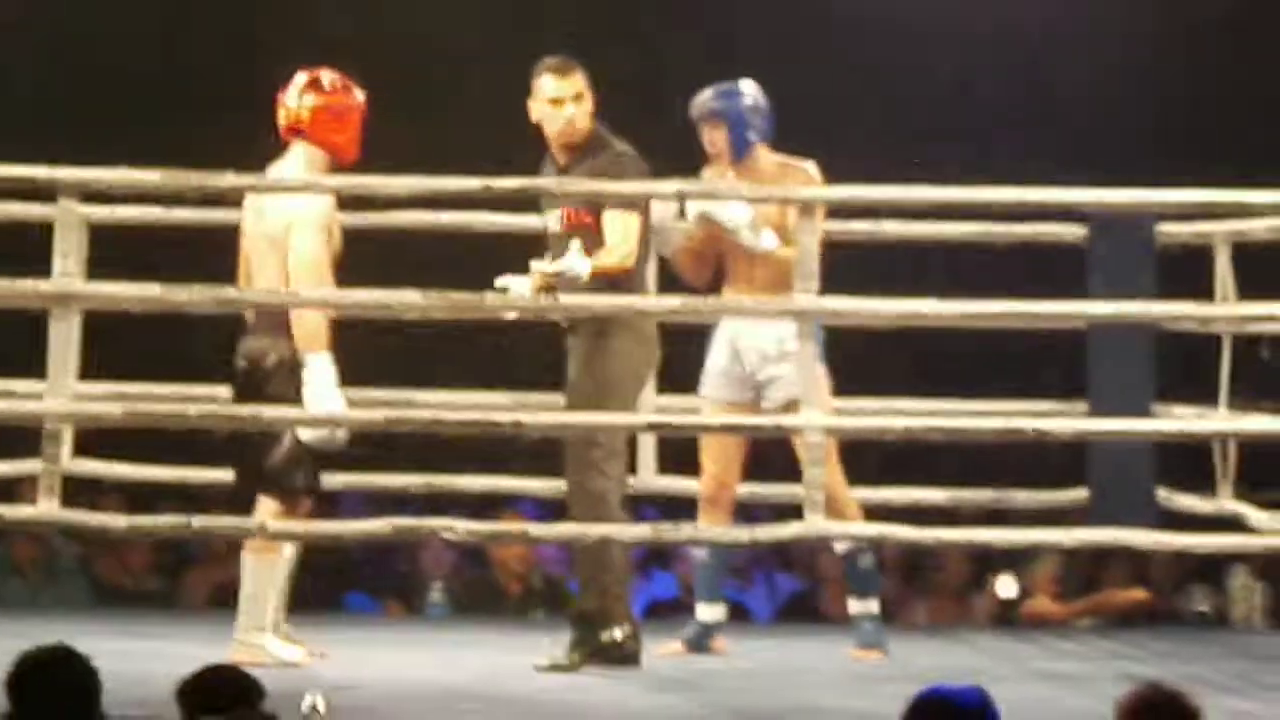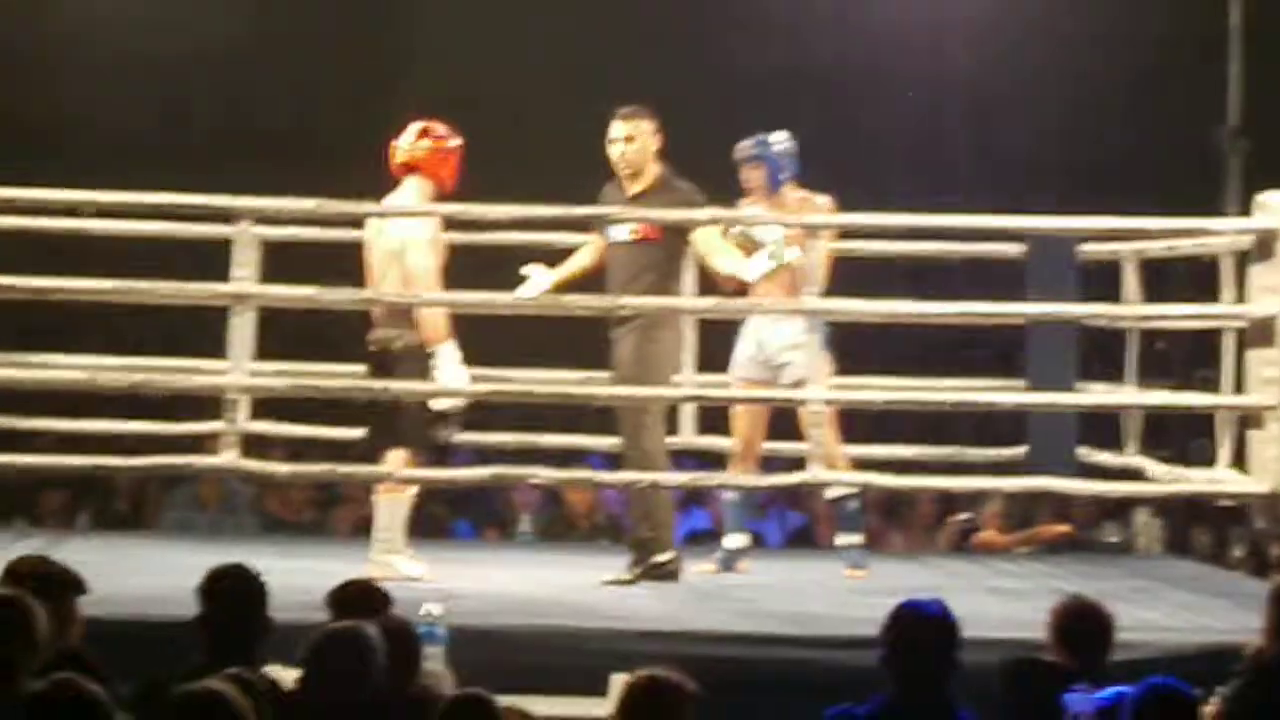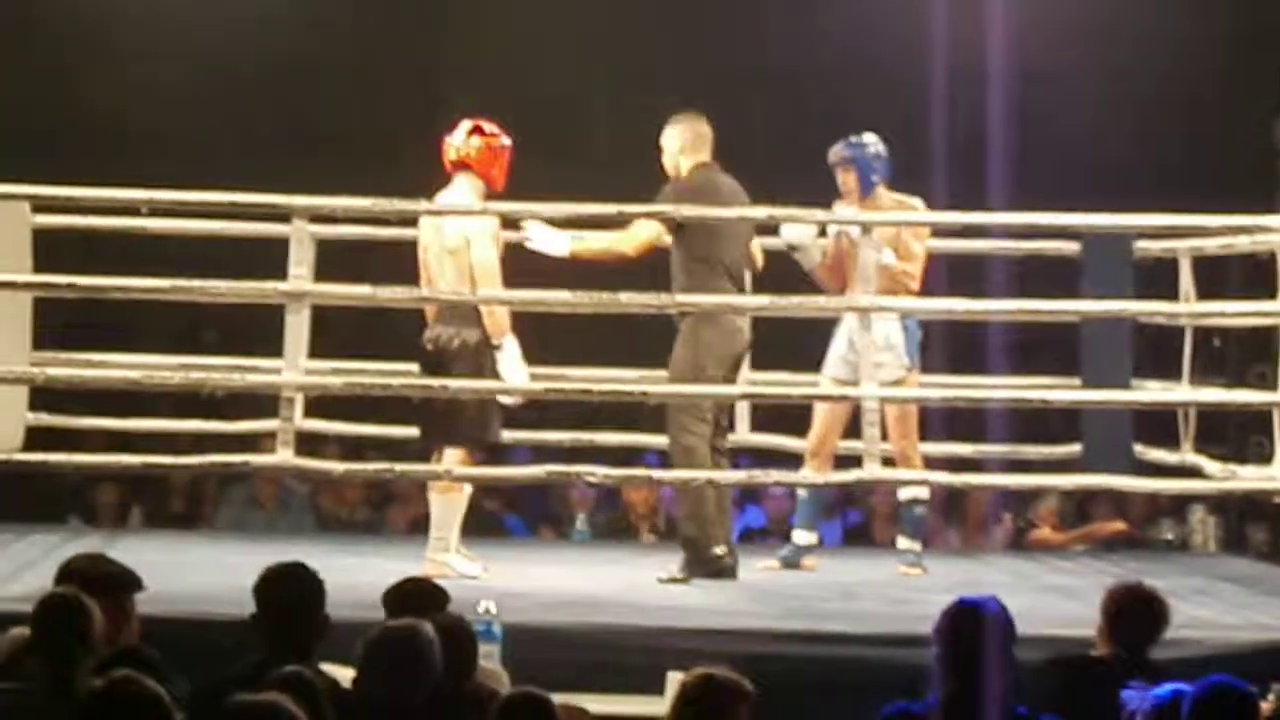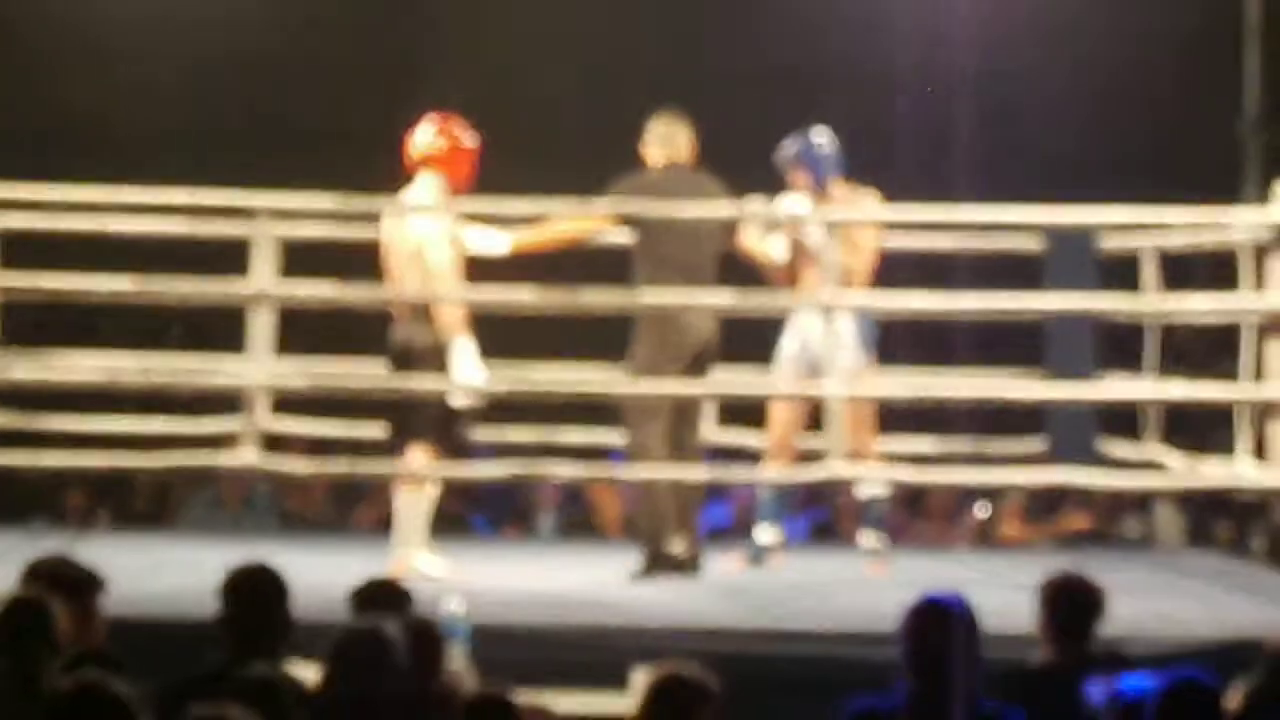
dt=0.5s
person 1, frame 1
left shoulder: (617, 162)
right shoulder: (552, 165)
left elbow: (623, 250)
left wrist: (586, 266)
right wrist: (535, 281)
left hip: (613, 331)
right hip: (589, 333)
left knee: (592, 473)
right knee: (595, 475)
left ankle: (602, 626)
person 1, frame 2
left shoulder: (681, 195)
right shoulder: (611, 194)
left elbow: (715, 248)
left wrist: (742, 267)
right wrist: (552, 278)
left hip: (656, 327)
right hip: (622, 328)
left knee: (643, 434)
right knee: (639, 436)
left ankle: (655, 550)
right ankle: (658, 548)
person 1, frame 3
left shoulder: (686, 189)
right shoulder: (731, 189)
left elbow: (631, 243)
right elbow: (755, 258)
left wrist: (563, 244)
left hip: (707, 323)
right hip: (728, 323)
left knee: (688, 433)
right knee: (710, 437)
left ankle: (706, 548)
right ankle: (717, 547)
person 1, frame 4
left shoulder: (643, 187)
right shoulder: (713, 192)
left hip: (667, 321)
right hip: (705, 321)
left knee: (649, 430)
right knee: (687, 431)
left ankle: (666, 545)
right ankle: (685, 541)
person 2, frame 1
left shoulder: (266, 188)
right shoulder: (312, 196)
right elbow: (308, 290)
right wrist: (320, 372)
left hip: (259, 342)
right hip: (288, 350)
left knee: (290, 491)
right knee: (280, 495)
person 2, frame 2
left shoulder: (381, 213)
right shoulder: (421, 218)
right elbow: (426, 293)
right wrist: (446, 353)
left hip: (385, 334)
right hip: (412, 338)
left knee: (397, 445)
right knee: (404, 446)
left ankle: (392, 545)
right ankle: (386, 551)
person 2, frame 3
left shoulder: (434, 210)
right shoulder: (478, 213)
right elbow: (489, 289)
right wrist: (507, 348)
left hip: (440, 332)
right hip: (470, 335)
left knee: (447, 445)
right knee: (460, 446)
left ankle: (446, 544)
right ankle: (441, 550)
person 2, frame 4
left shoulder: (401, 209)
right shoulder: (434, 211)
right elbow: (444, 288)
right wrist: (463, 349)
left hip: (406, 333)
right hip: (432, 337)
left knee: (416, 443)
right knee: (425, 444)
left ankle: (411, 542)
right ankle: (408, 548)
person 3, frame 1
left shoulder: (798, 177)
right shoulder: (714, 181)
right elbow: (698, 274)
left wrist: (748, 228)
right wrist: (668, 231)
left hip: (787, 334)
right hip: (730, 334)
left knee: (826, 481)
right knee: (714, 488)
person 3, frame 2
left shoulder: (815, 206)
right shoulder: (748, 210)
left elbow: (816, 276)
left wrist: (778, 242)
left hip: (800, 329)
right hip: (756, 328)
left knee: (824, 443)
right knee: (743, 446)
left ankle: (852, 545)
right ankle: (733, 548)
person 3, frame 3
left shoulder: (907, 210)
right shoulder: (843, 211)
left elbow: (912, 280)
left wrist: (871, 244)
right wrist: (806, 249)
left hip: (892, 328)
right hip: (850, 327)
left knee: (904, 447)
right knee: (818, 442)
left ankle: (911, 548)
right ankle: (801, 545)
person 3, frame 4
left shoulder: (862, 204)
right shoulder: (799, 207)
left elbow: (858, 272)
right elbow: (781, 273)
left wrist: (815, 231)
right wrist: (757, 236)
left hip: (844, 324)
right hip: (802, 323)
left knee: (860, 442)
right knee: (778, 440)
left ankle: (873, 539)
right ankle: (765, 539)
